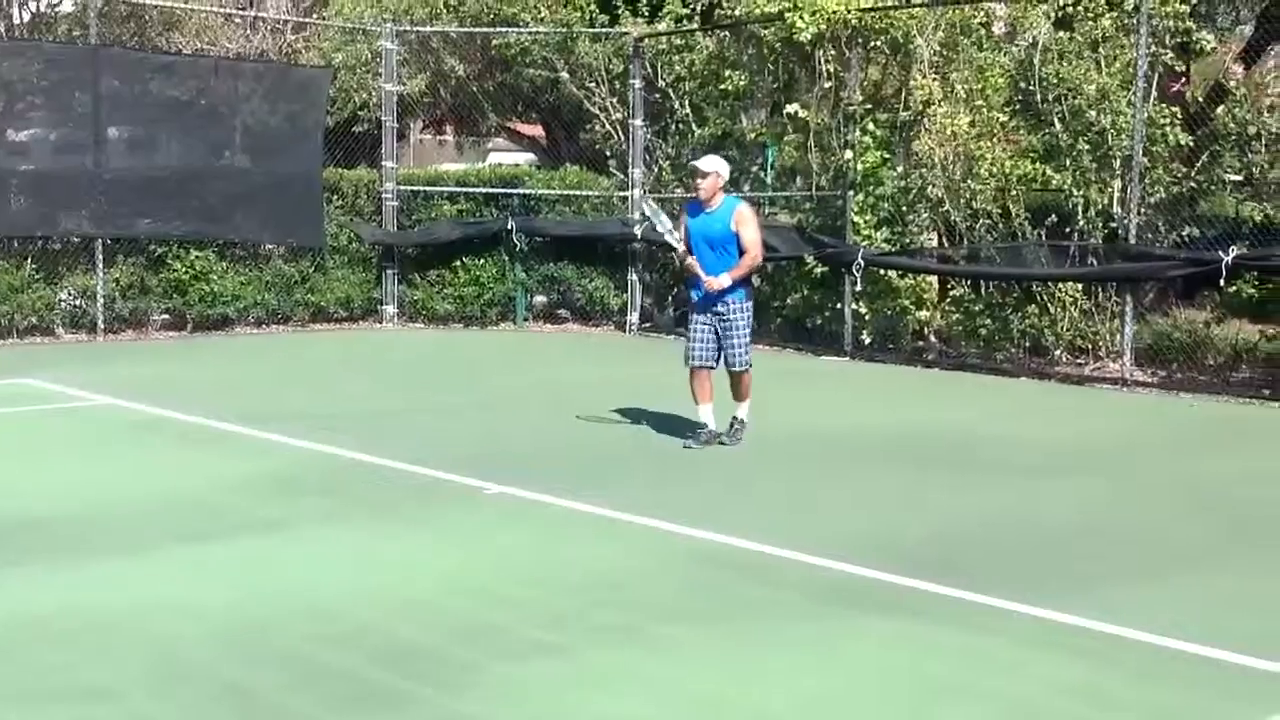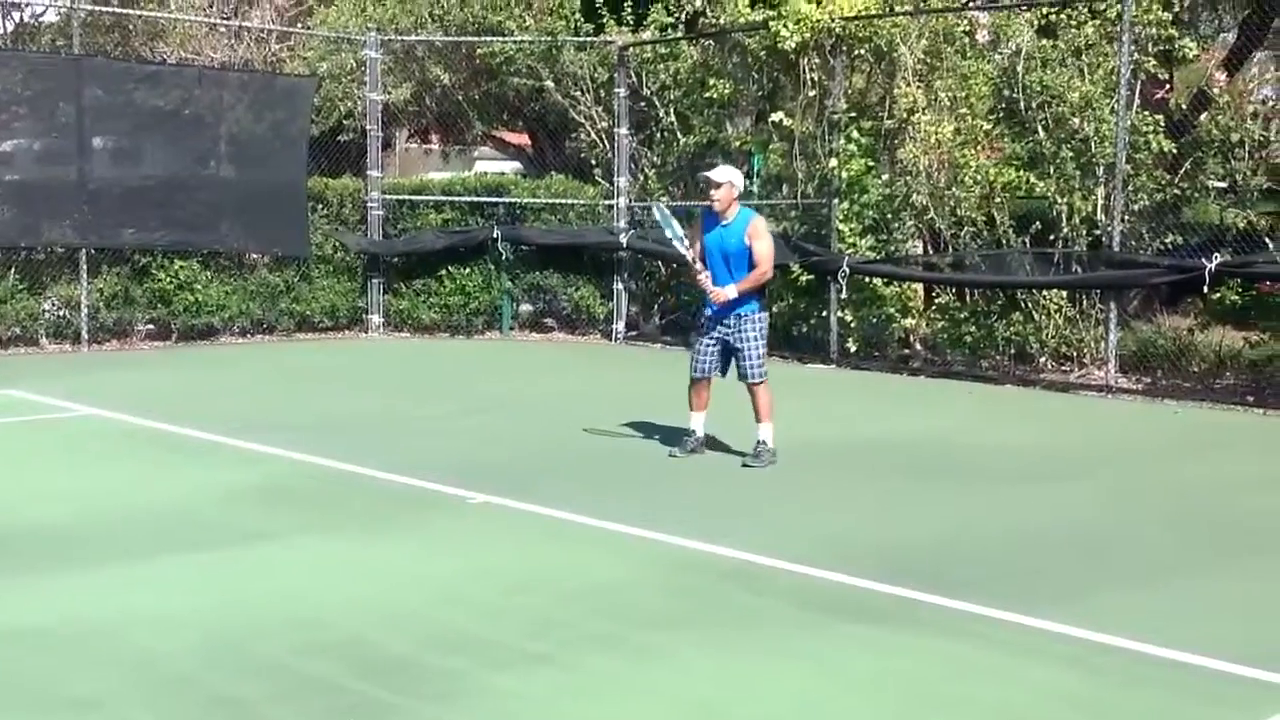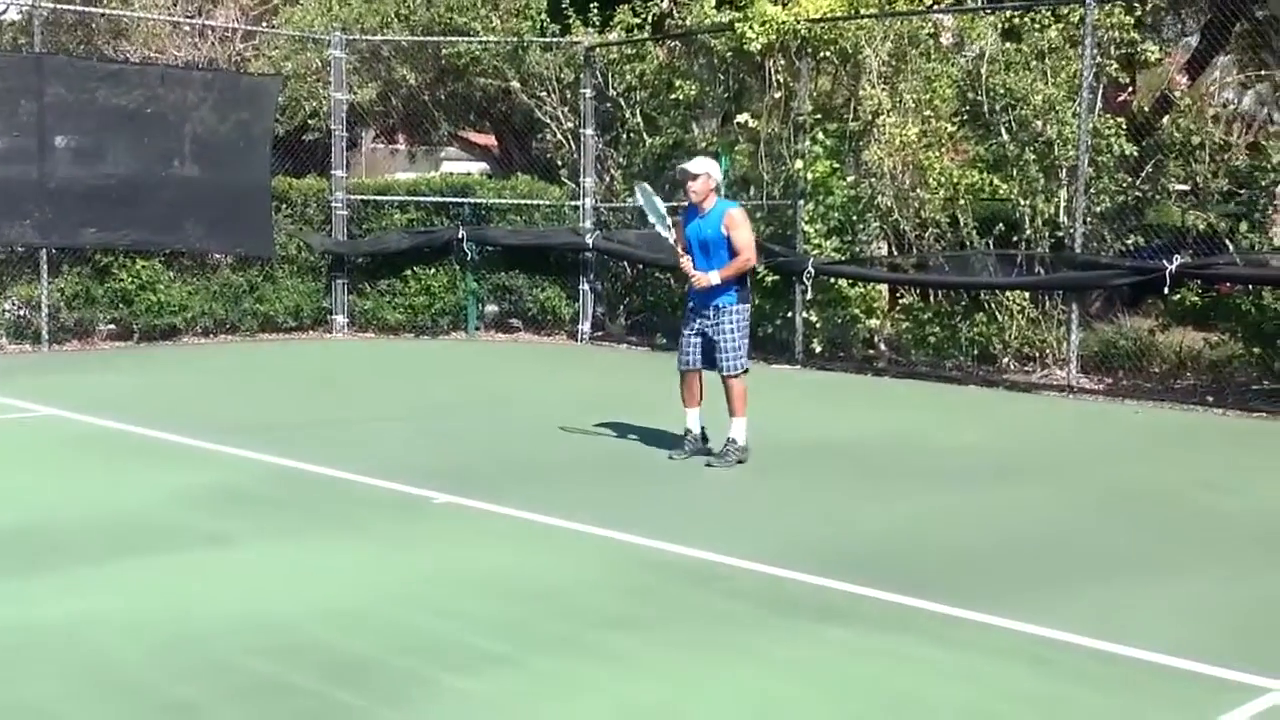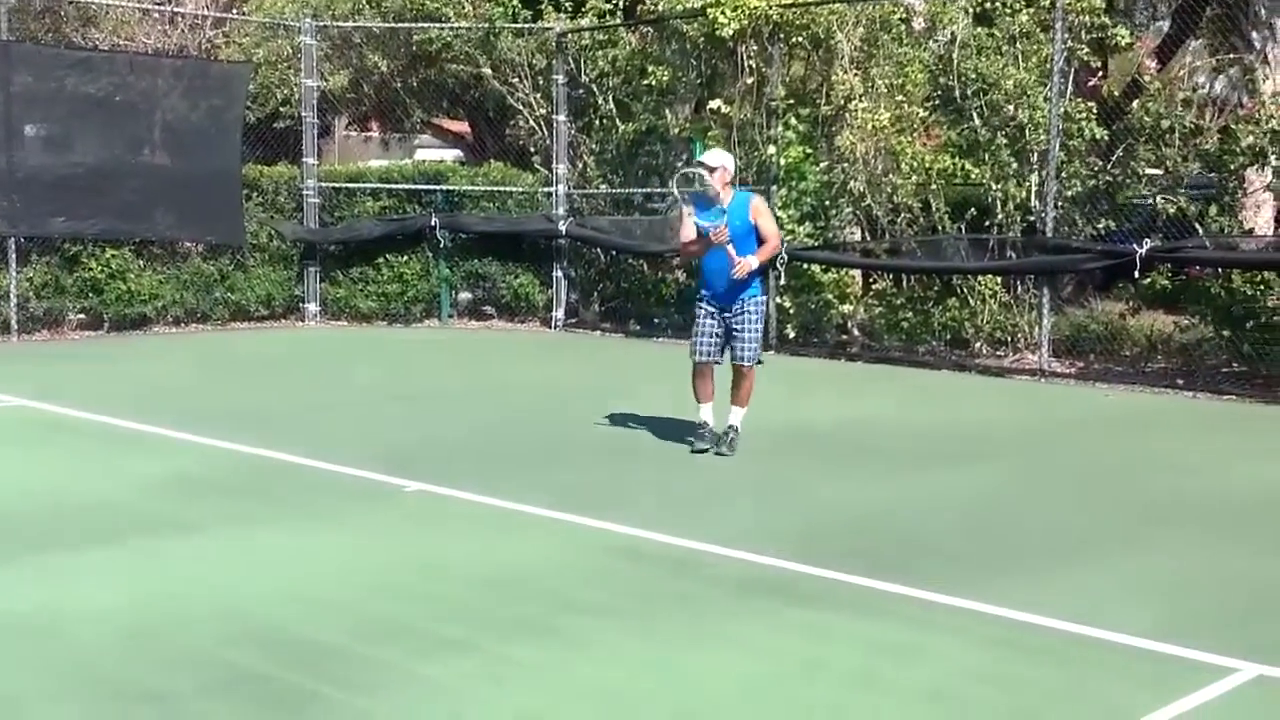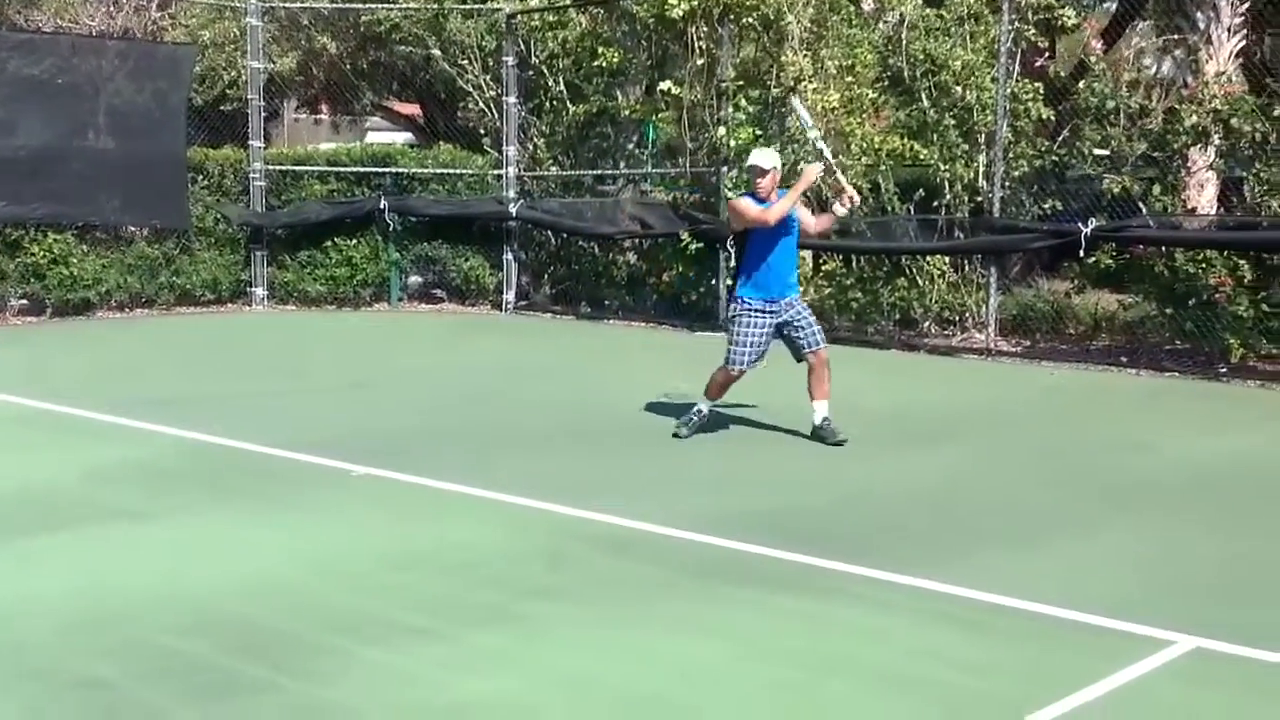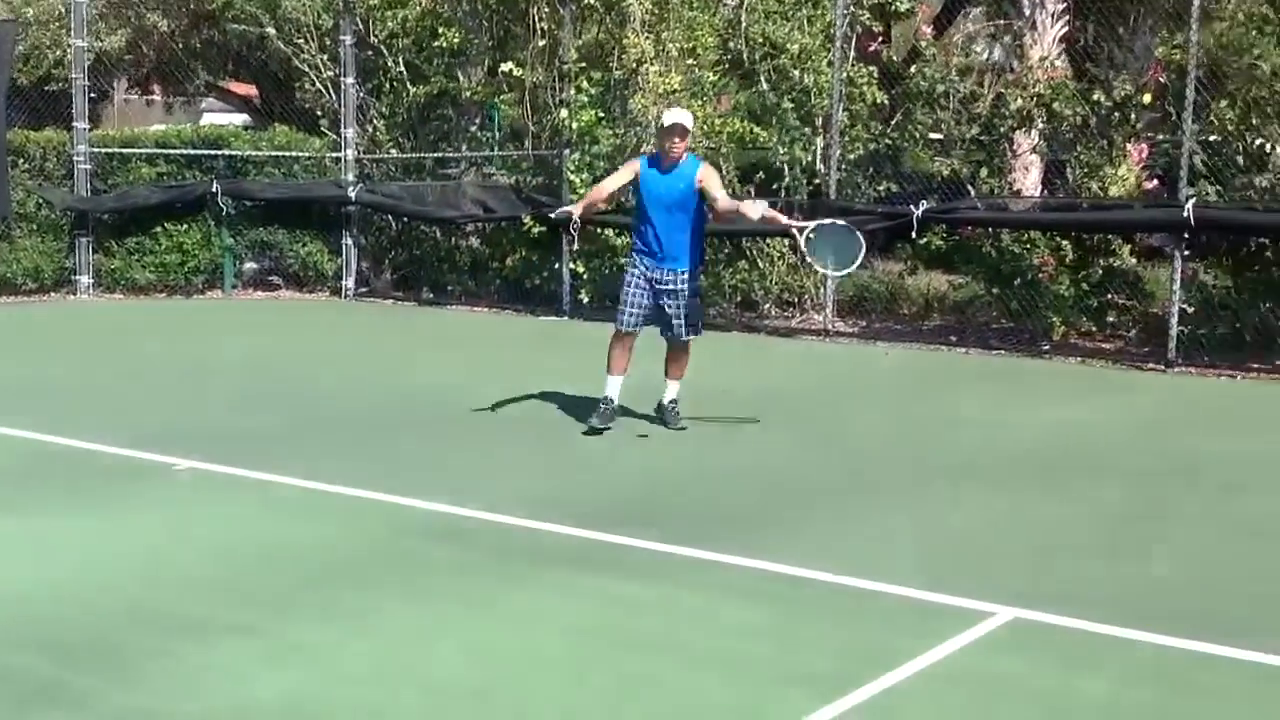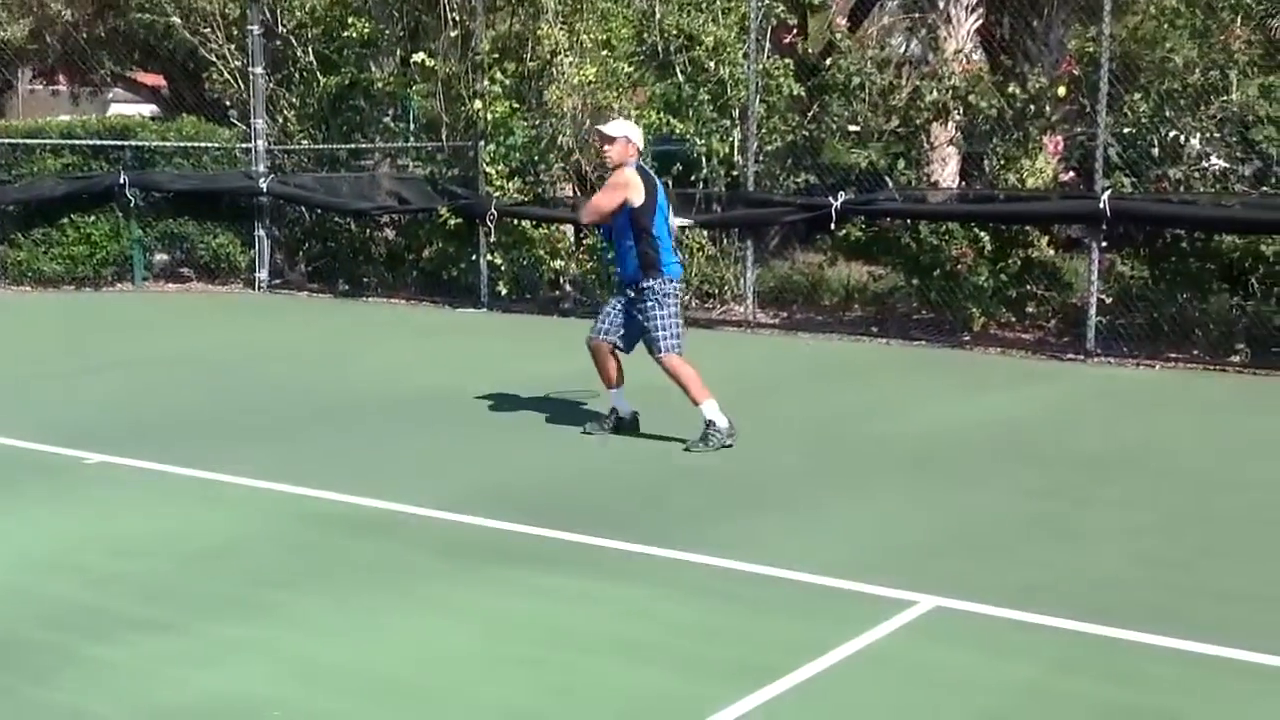
dt=0.5s
person 1, frame 1
left shoulder: (739, 211)
right shoulder: (689, 211)
left elbow: (754, 255)
right elbow: (683, 249)
left wrist: (725, 279)
right wrist: (688, 262)
left hip: (735, 299)
right hip: (701, 299)
left knee: (738, 366)
right knee: (698, 364)
left ankle: (739, 419)
right ankle: (708, 427)
person 1, frame 2
left shoulder: (753, 224)
right shoulder: (703, 221)
left elbow: (765, 270)
right elbow: (696, 259)
left wrist: (731, 291)
right wrist: (700, 274)
left hip: (748, 313)
right hip: (714, 312)
left knee: (755, 379)
right knee: (699, 374)
left ankle: (766, 445)
right ankle: (696, 435)
person 1, frame 3
left shoulder: (731, 213)
right shoulder: (687, 214)
left elbow: (748, 258)
left wrist: (714, 276)
right wrist: (683, 261)
left hip: (729, 305)
right hip: (698, 303)
left knee: (731, 372)
right knee: (688, 369)
left ankle: (737, 442)
right ankle: (694, 435)
person 1, frame 4
left shoulder: (753, 203)
left elbow: (774, 241)
right elbow: (684, 250)
left wrist: (754, 260)
right wrist: (708, 242)
left hip: (748, 298)
right hip: (710, 299)
left knee: (745, 365)
right knee: (703, 363)
left ankle: (733, 427)
right ankle: (704, 424)
person 1, frame 5
left shoulder: (789, 199)
right shoulder: (741, 204)
left elbow: (814, 228)
right elbow: (769, 218)
left wrist: (839, 208)
right wrist: (802, 184)
left hip: (789, 299)
right hip: (751, 303)
left knee: (818, 356)
right knee: (734, 369)
left ankle: (821, 421)
right ankle: (701, 411)
person 1, frame 6
left shoulder: (701, 171)
right shoulder: (640, 166)
left elbow: (724, 205)
right elbow: (604, 189)
left wrist: (752, 209)
right wrist: (581, 205)
left hip: (682, 271)
right hip: (642, 265)
left knee: (680, 340)
right knee: (624, 331)
left ankle: (668, 402)
right ankle: (609, 402)
person 1, frame 7
left shoulder: (626, 176)
right shoulder: (641, 180)
left elbow: (587, 215)
left wrist: (603, 213)
left hip: (656, 282)
right hip: (634, 283)
left knee: (667, 356)
right knee: (599, 342)
left ankle: (719, 425)
right ankle: (621, 414)
